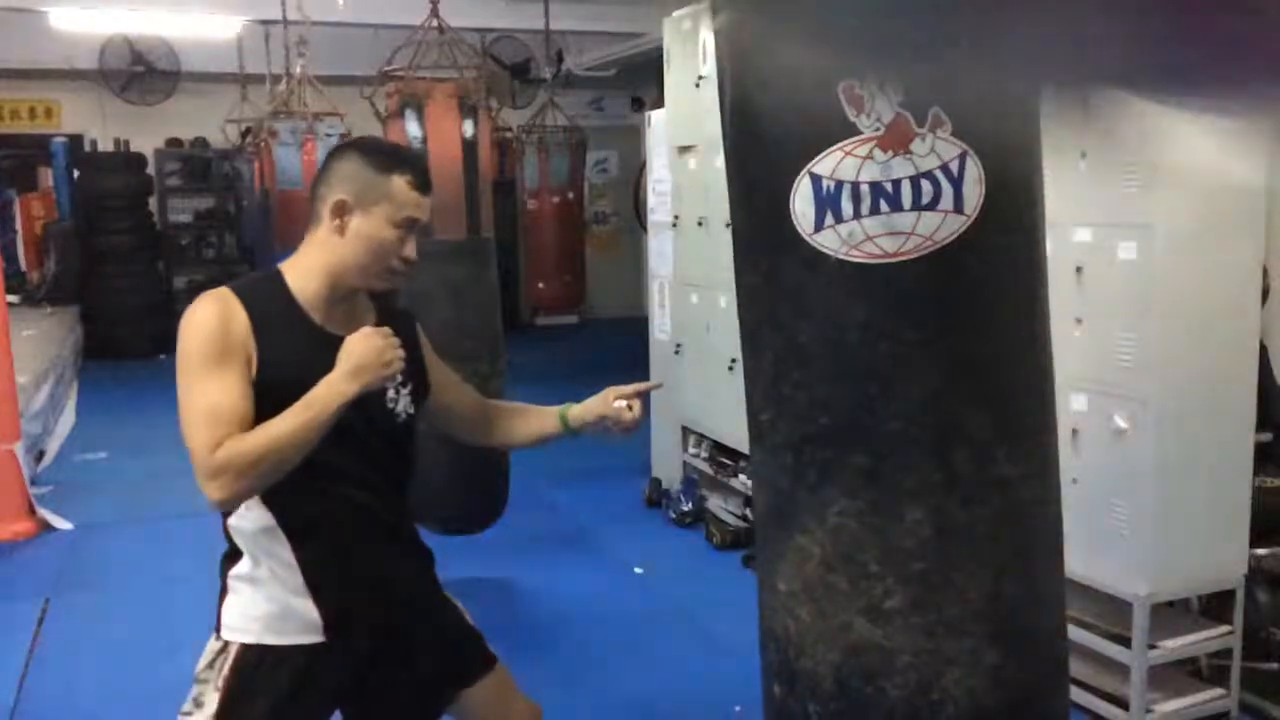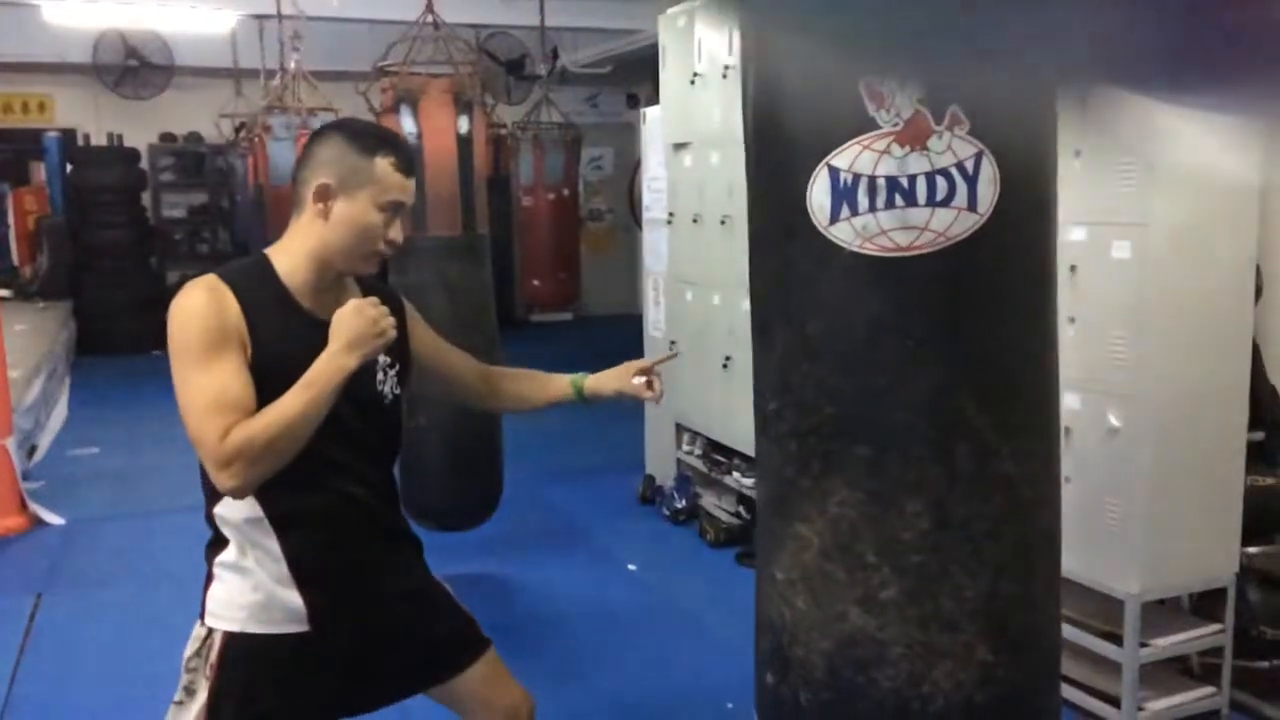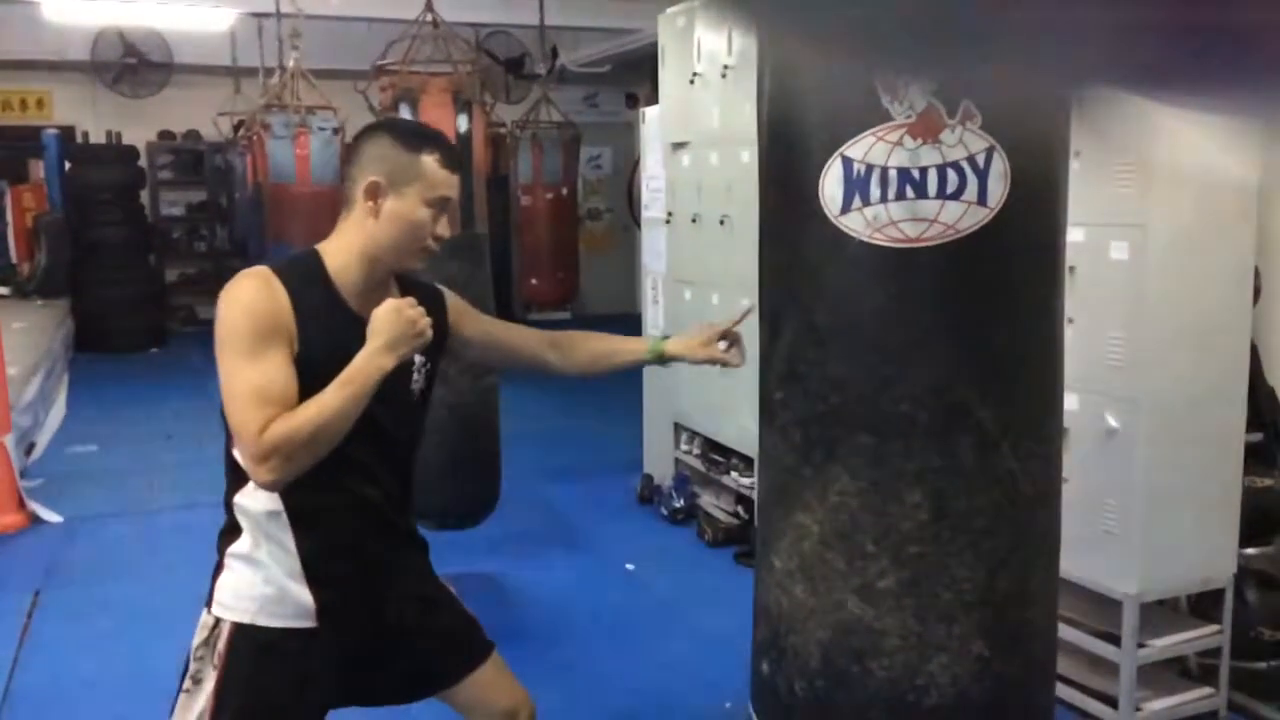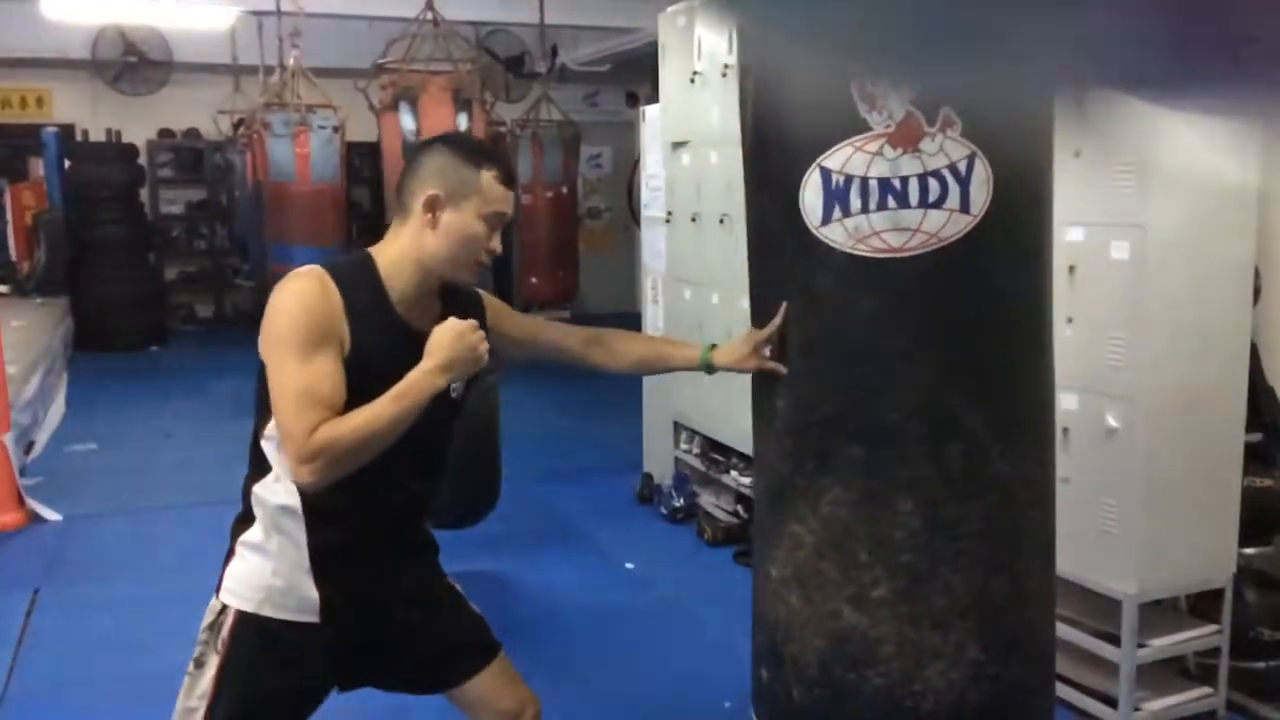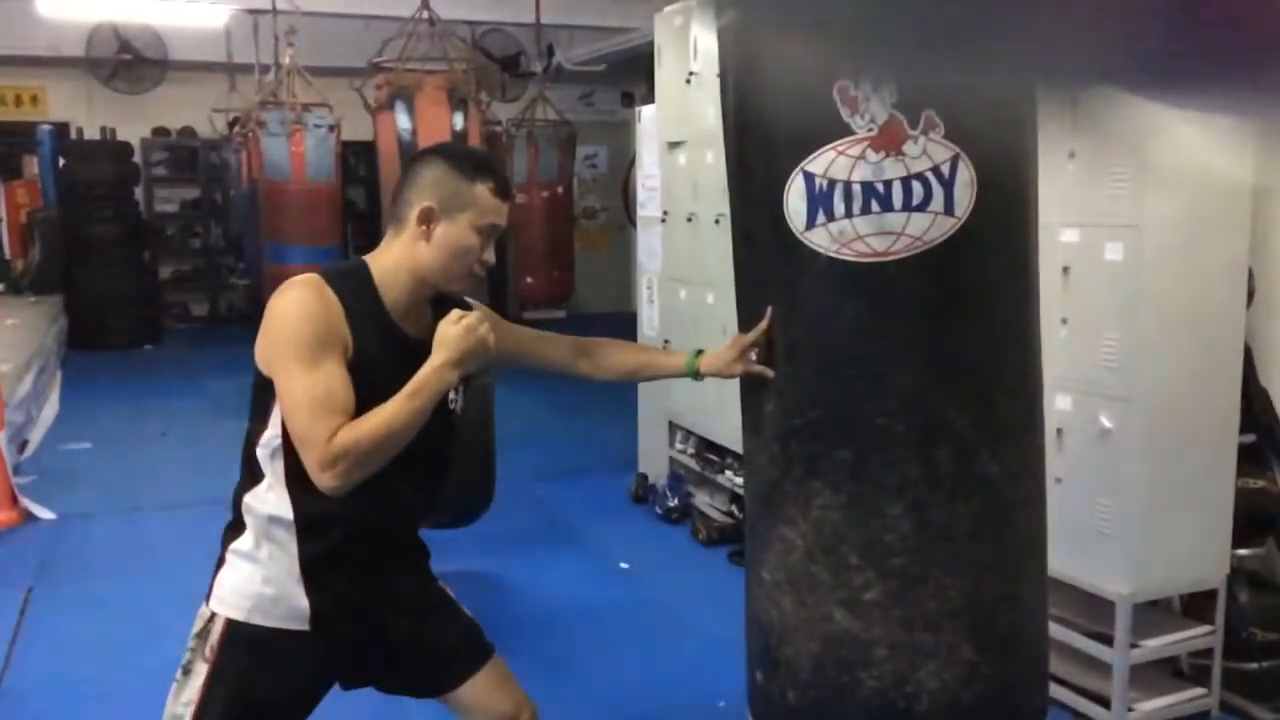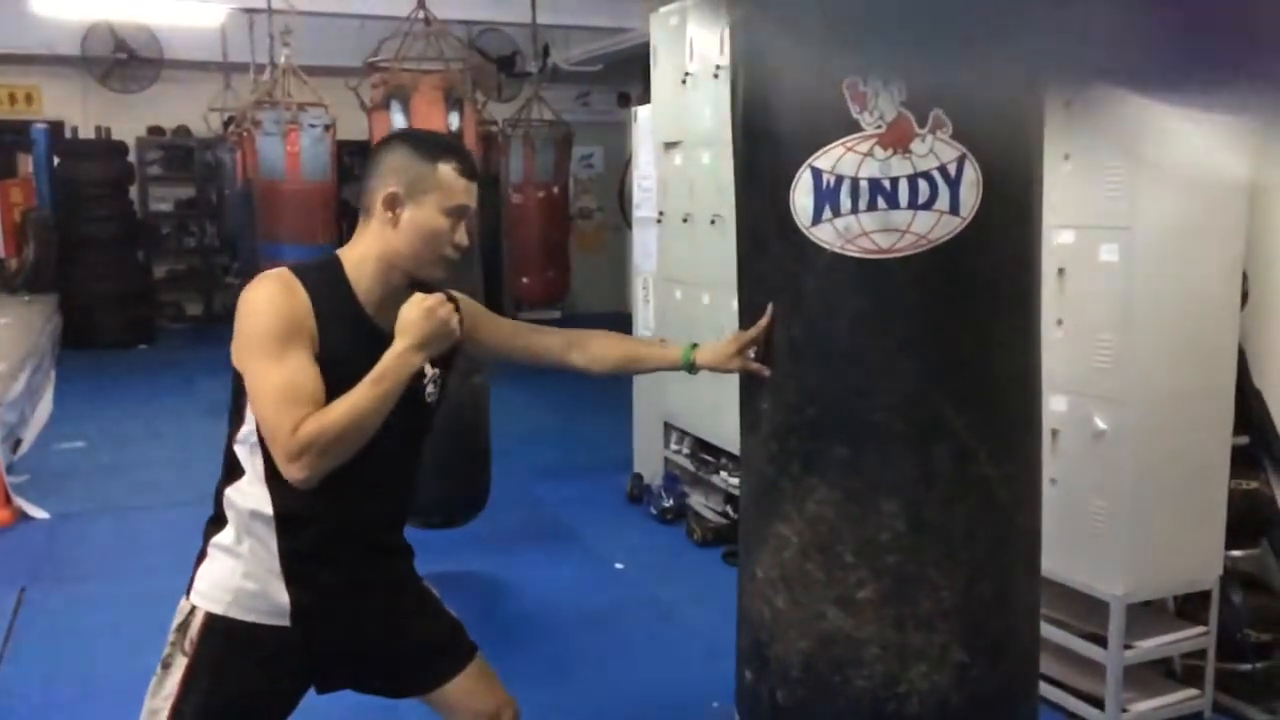
dt=0.5s
person 1, frame 1
left shoulder: (397, 330)
right shoulder: (225, 317)
left elbow: (480, 420)
right elbow: (222, 479)
left wrist: (578, 415)
right wrist: (344, 383)
left hip: (399, 591)
right hip: (281, 618)
person 1, frame 2
left shoulder: (385, 308)
right shoulder: (213, 305)
left elbow: (483, 383)
right elbow: (232, 467)
left wrist: (592, 384)
right wrist: (340, 356)
left hip: (387, 575)
right hip: (268, 608)
person 1, frame 3
left shoulder: (428, 305)
right shoulder: (262, 296)
left elbow: (549, 348)
right elbow: (269, 460)
left wrist: (669, 347)
right wrist: (379, 355)
left hip: (391, 573)
right hip: (276, 600)
person 1, frame 4
left shoulder: (467, 311)
right shoulder: (312, 297)
left elbow: (592, 346)
right elbow: (312, 461)
left wrist: (714, 355)
right wrist: (434, 372)
left hip: (400, 568)
right hip: (285, 589)
person 1, frame 5
left shoulder: (453, 316)
right shoulder: (310, 306)
left elbow: (580, 354)
right elbow: (333, 467)
left wrist: (700, 362)
right wrist: (445, 367)
left hip: (392, 574)
right hip: (278, 594)
person 1, frame 6
left shoulder: (444, 312)
right shoulder: (280, 299)
left elbow: (571, 348)
right elbow: (302, 458)
left wrist: (696, 355)
right wrist: (409, 351)
left hip: (375, 573)
right hip: (257, 591)
